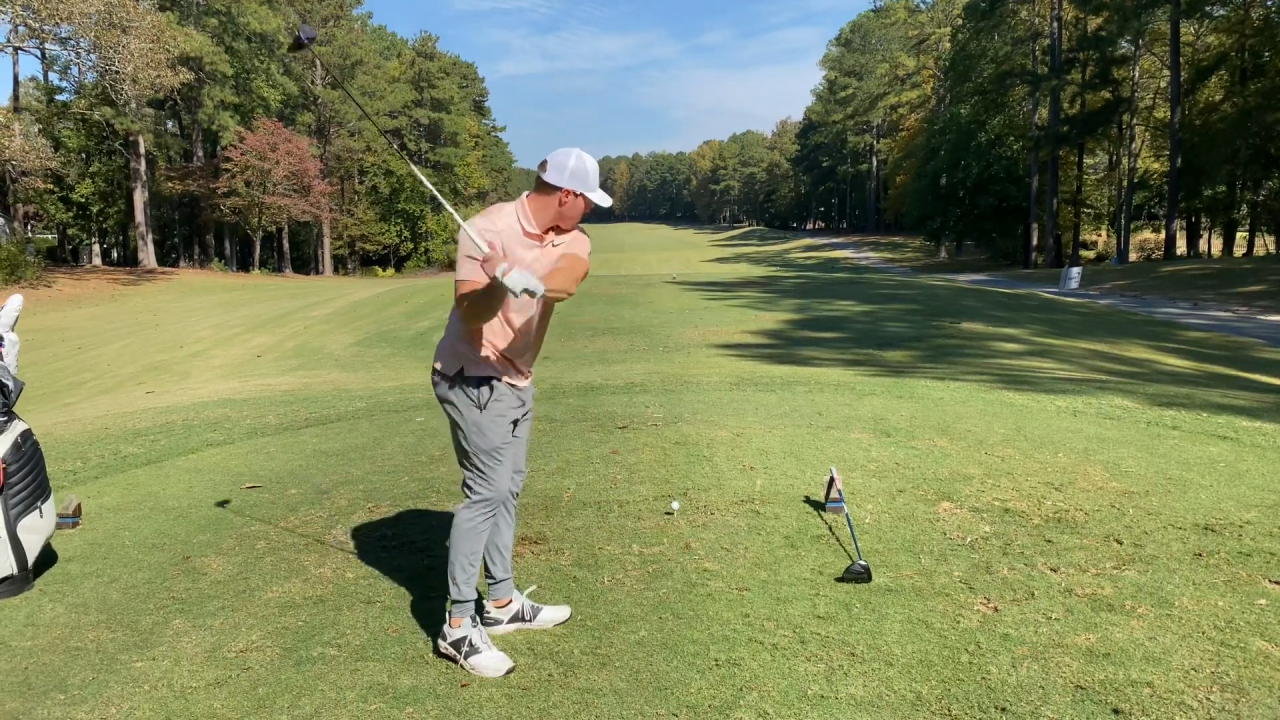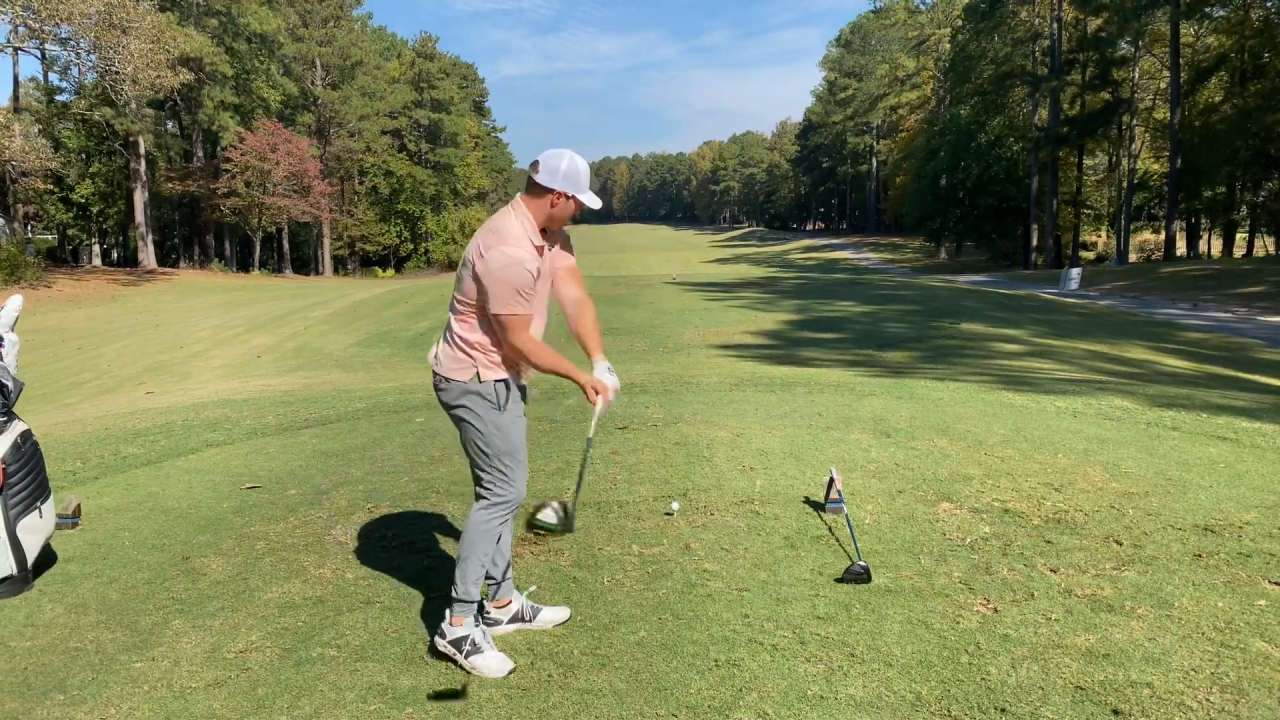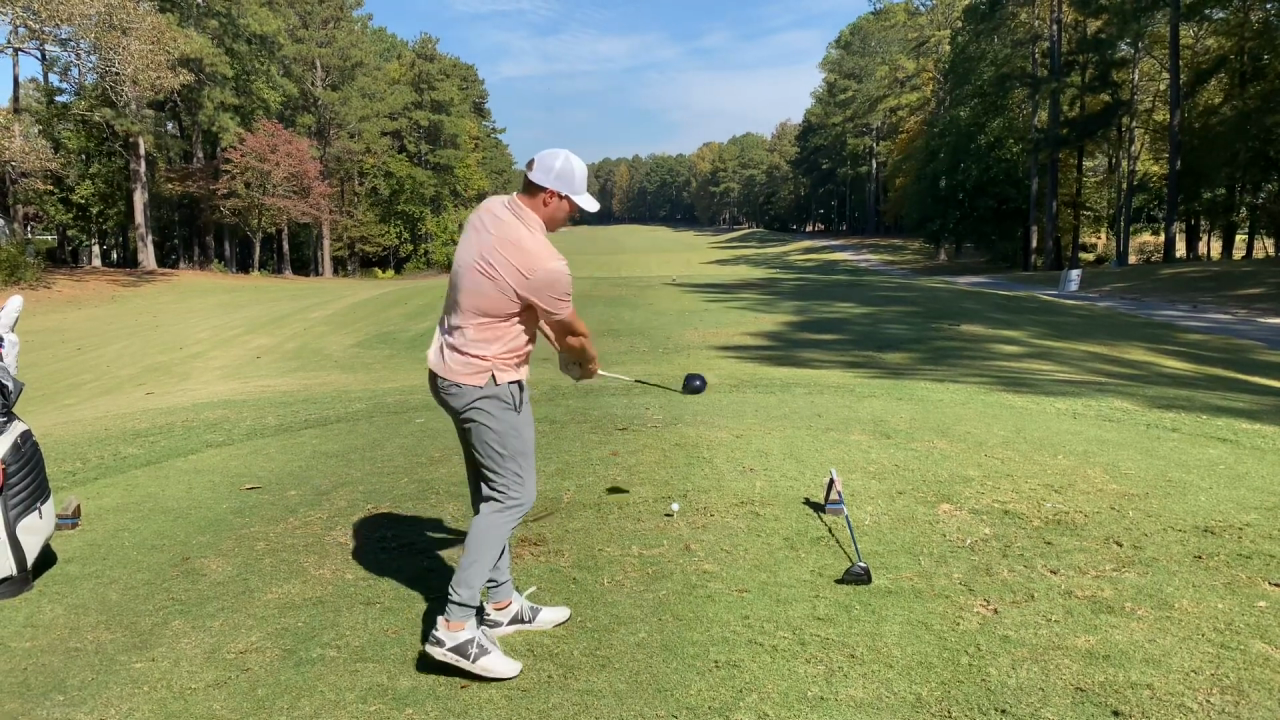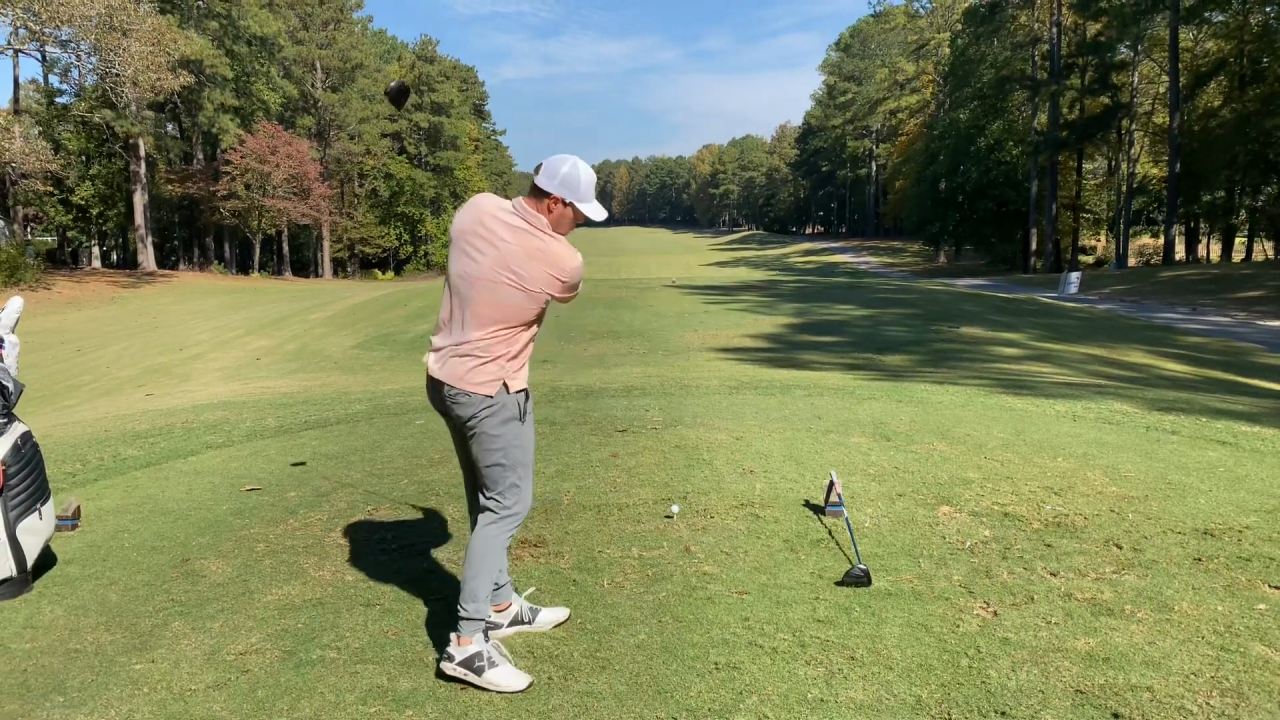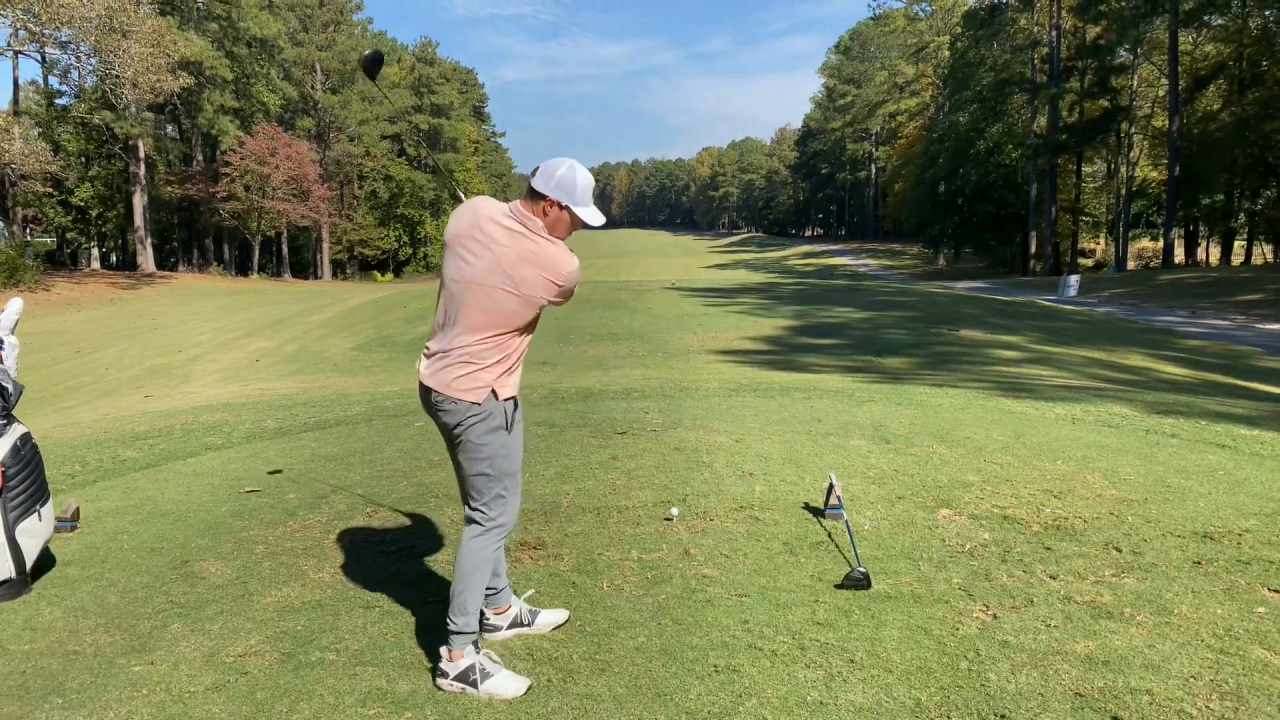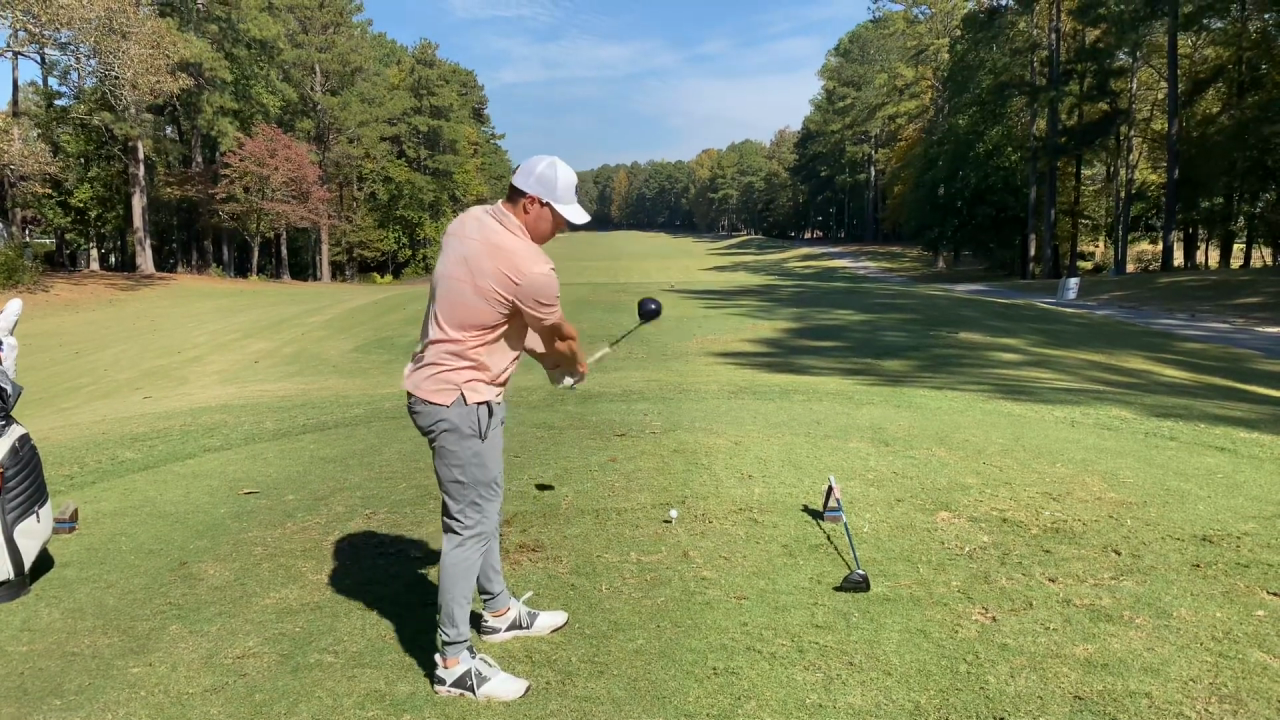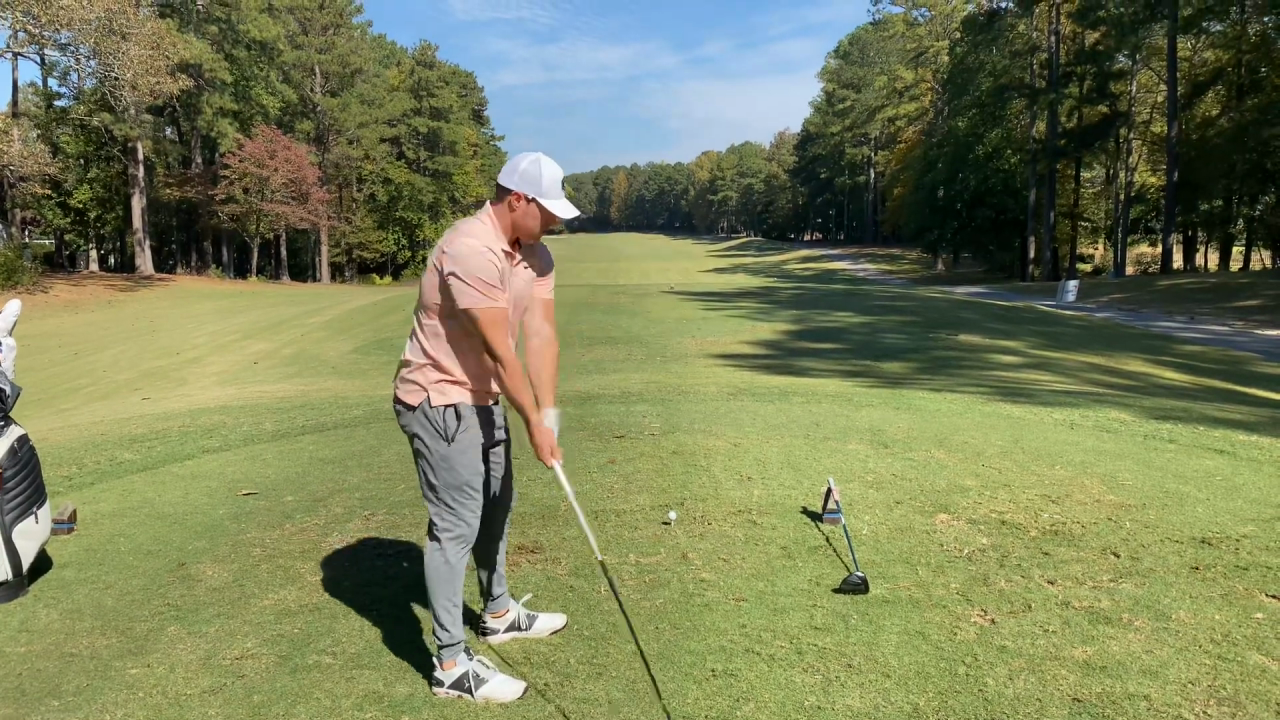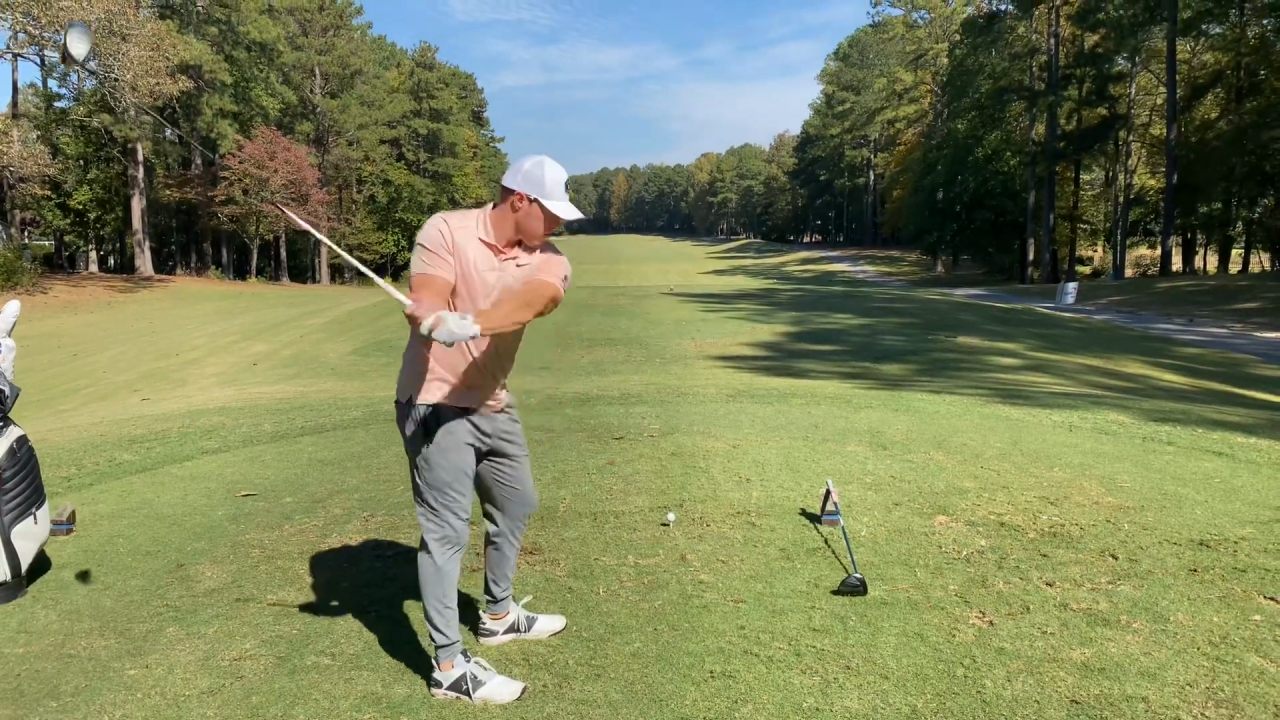
dt=0.2s
person 1, frame 1
left shoulder: (571, 236)
right shoulder: (489, 229)
left elbow: (570, 277)
right elbow: (469, 311)
left wrist: (528, 281)
right wrist: (495, 283)
left hip: (513, 381)
right hip: (471, 377)
left knee: (506, 488)
right knee: (487, 490)
left ankle: (502, 602)
right ankle: (459, 623)
person 1, frame 2
left shoulder: (549, 234)
right shoulder: (508, 252)
left elbow: (575, 294)
right elbow: (522, 345)
left wrist: (600, 362)
right wrist: (583, 381)
left hip: (487, 377)
right hip: (478, 379)
left knee: (498, 491)
right knee: (502, 492)
left ankle: (501, 602)
right ankle: (459, 620)
person 1, frame 3
left shoulder: (491, 210)
right shoulder: (543, 262)
right elbow: (572, 335)
left wrist: (562, 345)
right wrist: (586, 364)
left hip: (452, 372)
right hip: (488, 384)
left knee: (493, 492)
right knee: (512, 496)
left ankle: (500, 603)
right ankle: (456, 626)
person 1, frame 4
left shoulder: (475, 209)
right shoulder: (564, 261)
left hip: (445, 377)
right hip: (491, 392)
left knee: (489, 498)
right knee: (507, 506)
left ankle: (500, 605)
right ankle: (467, 642)
person 1, frame 5
left shoulder: (470, 212)
right shoulder: (560, 266)
left hip: (443, 381)
right hip: (482, 398)
left knee: (489, 505)
right knee: (493, 515)
left ankle: (499, 607)
right ankle: (459, 656)
person 1, frame 6
left shoulder: (472, 222)
right shoulder: (529, 265)
right elbow: (561, 336)
left wrist: (538, 343)
right wrist: (575, 361)
left hip: (469, 394)
right hip: (459, 401)
left knee: (483, 506)
right knee: (472, 522)
left ankle: (499, 610)
right ankle: (454, 662)
person 1, frame 7
left shoulder: (538, 258)
right shoulder: (470, 248)
left elbow: (541, 332)
right elbow: (499, 348)
left wrist: (548, 408)
right wrist: (536, 420)
left hip: (485, 402)
right hip: (438, 401)
left knee: (494, 504)
right knee: (456, 525)
left ankle: (498, 611)
right ankle: (451, 664)
person 1, frame 8
left shoulder: (552, 262)
right shoulder: (445, 230)
left elbow: (528, 302)
right elbow: (422, 306)
left wrist: (472, 322)
right wrist: (432, 317)
left hip: (493, 406)
right hip: (434, 405)
left knee: (516, 506)
right knee: (446, 530)
left ankle: (499, 613)
right ankle: (450, 665)
